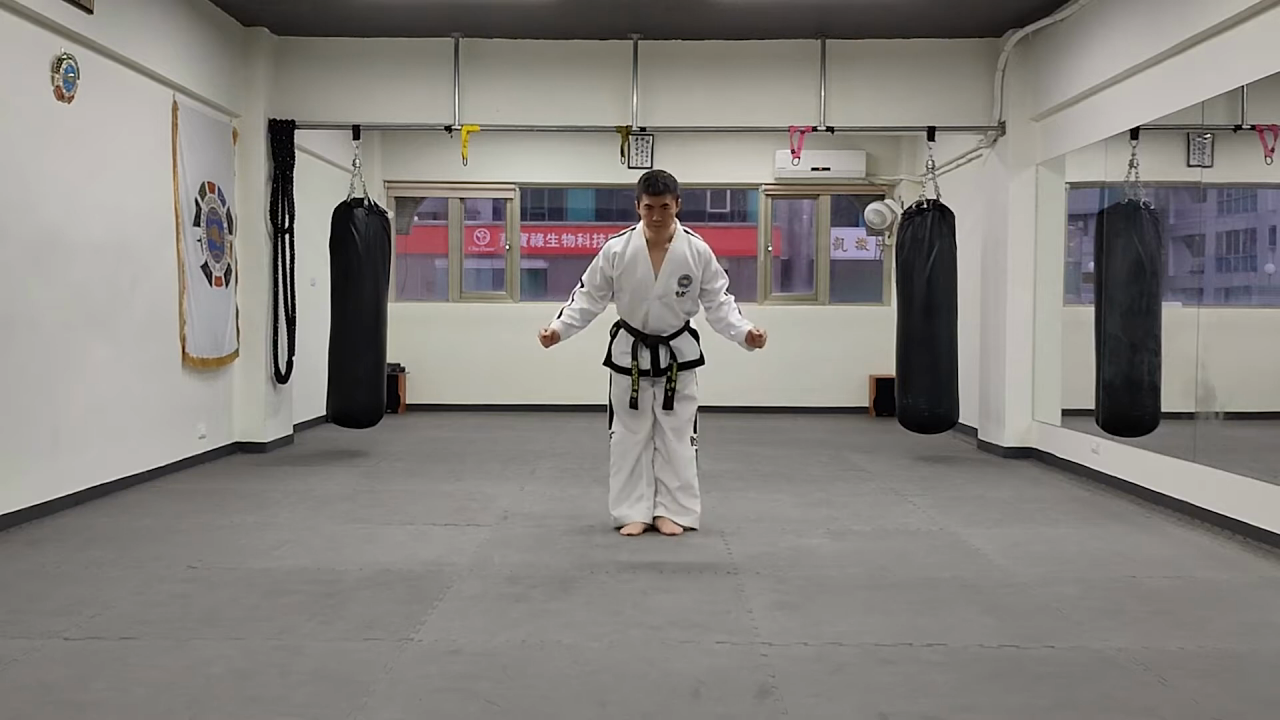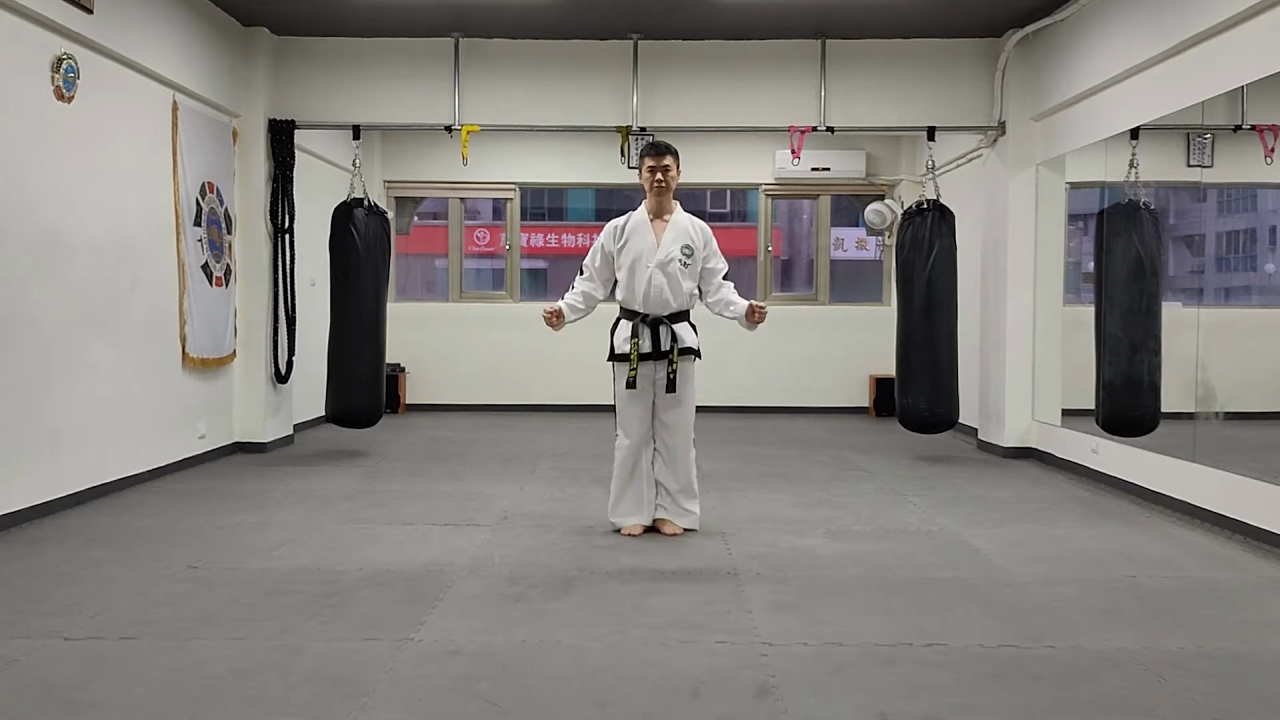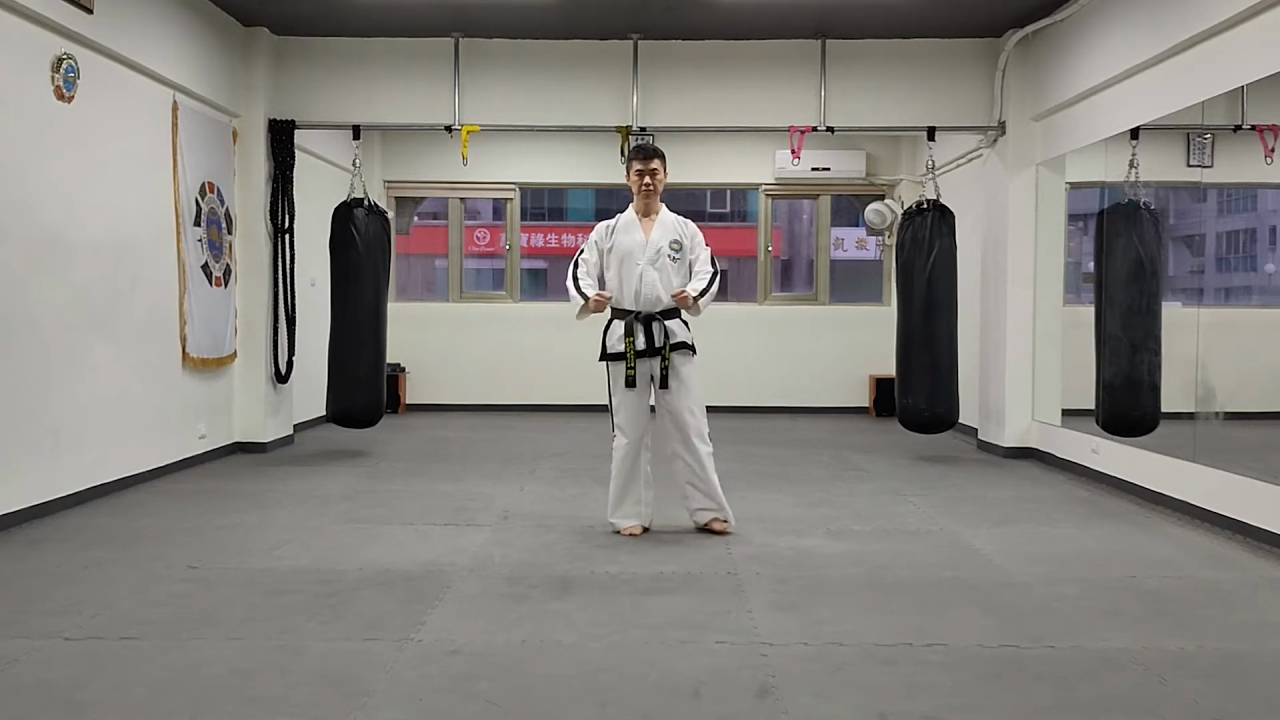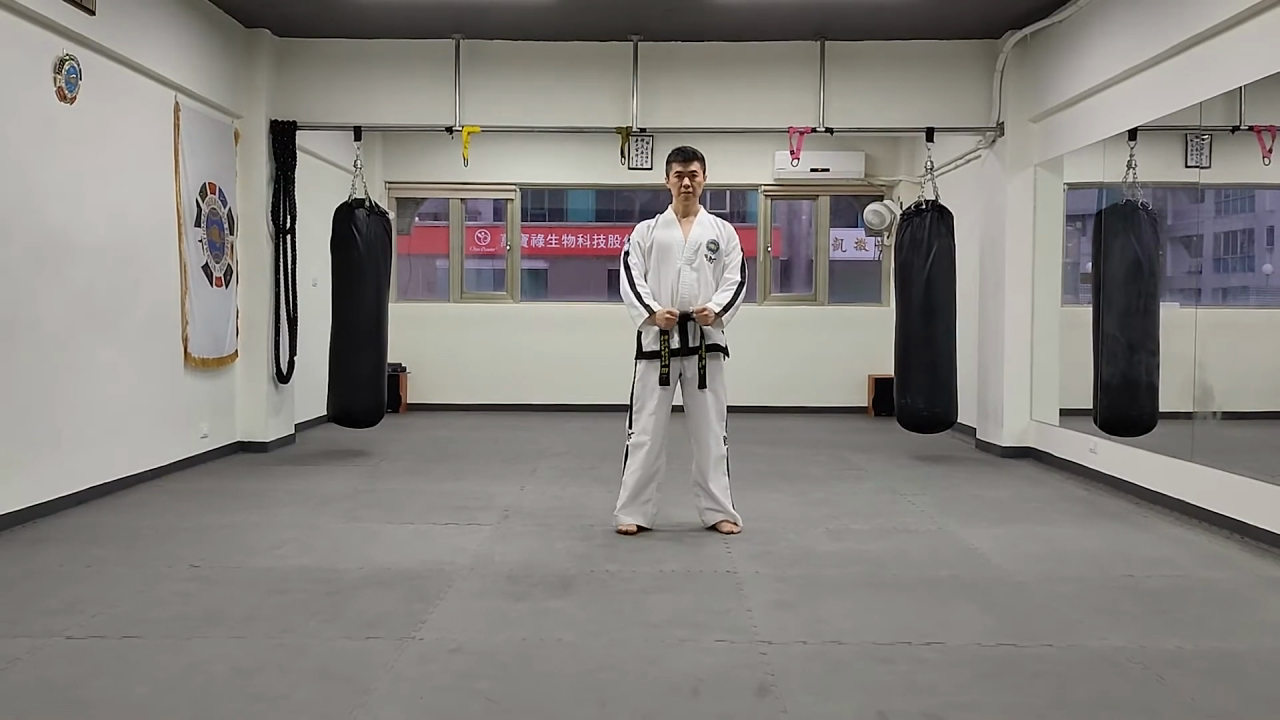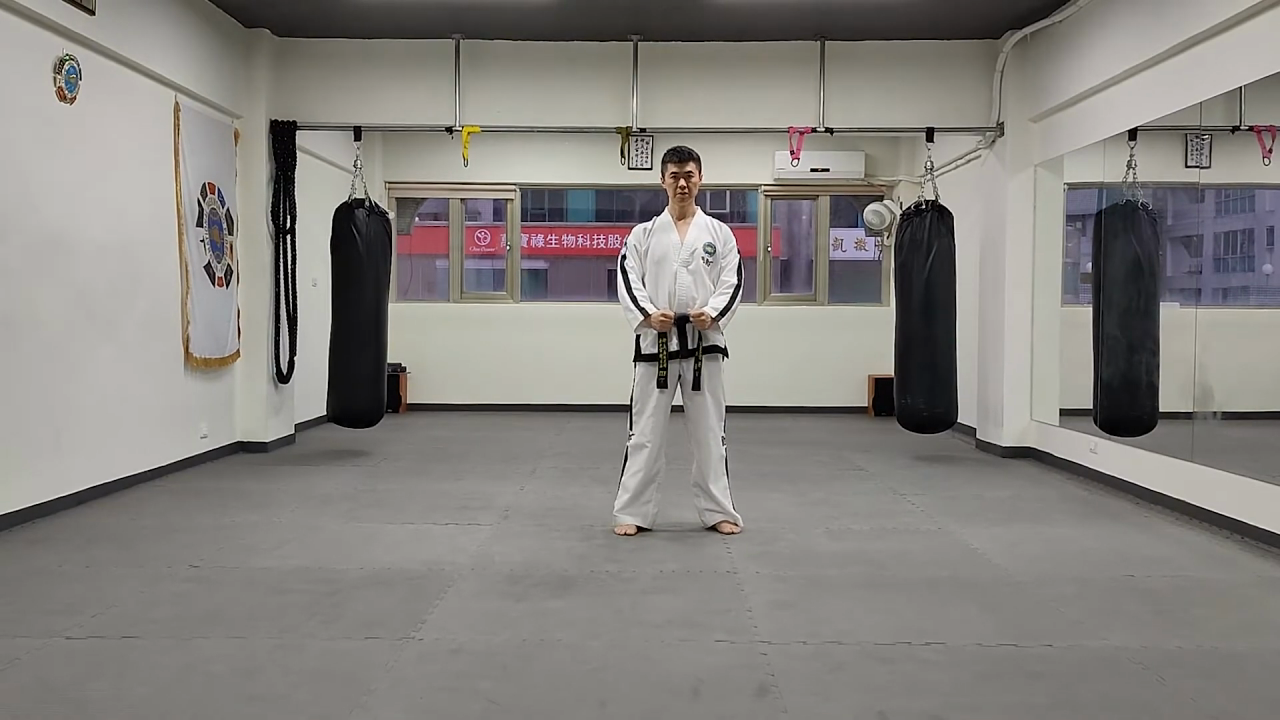
dt=1s
person 1, frame 1
left shoulder: (697, 251)
right shoulder: (617, 249)
left elbow: (719, 302)
right elbow: (588, 296)
left wrist: (745, 332)
right wrist: (558, 328)
left hip: (678, 352)
right hip: (630, 351)
left knee: (677, 435)
right knee: (630, 434)
left ankle: (671, 511)
right ankle: (634, 512)
person 1, frame 2
left shoulder: (697, 231)
right shoulder: (618, 230)
left elbow: (715, 286)
right elbow: (592, 282)
left wrist: (744, 310)
right wrist: (564, 311)
left hip: (677, 339)
right hip: (631, 339)
left knee: (675, 432)
right knee: (632, 432)
left ankle: (672, 511)
right ankle: (633, 513)
person 1, frame 3
left shoulder: (684, 229)
right shoulder: (607, 231)
left elbow: (708, 271)
right elbow: (582, 272)
left wrist: (693, 295)
right wrist: (588, 299)
left hip: (671, 335)
right hip: (624, 337)
left knee: (690, 426)
right knee: (629, 432)
left ankle: (709, 509)
right ankle: (630, 514)
person 1, frame 4
left shoulder: (722, 231)
right shoulder: (646, 231)
left elbow: (736, 280)
right elbow: (630, 280)
left wrist: (716, 310)
right wrist: (653, 313)
left hip: (704, 338)
right hip: (657, 339)
left knee: (710, 430)
right knee: (646, 430)
left ankle: (718, 511)
right ankle: (633, 512)
person 1, frame 5
left shoulder: (718, 233)
right shoulder: (643, 234)
left elbow: (732, 283)
right elbow: (628, 282)
left wrist: (713, 314)
right wrist: (647, 315)
left hip: (704, 340)
right hip: (656, 340)
left knee: (709, 430)
right knee: (646, 432)
left ankle: (718, 511)
right ankle: (633, 512)
